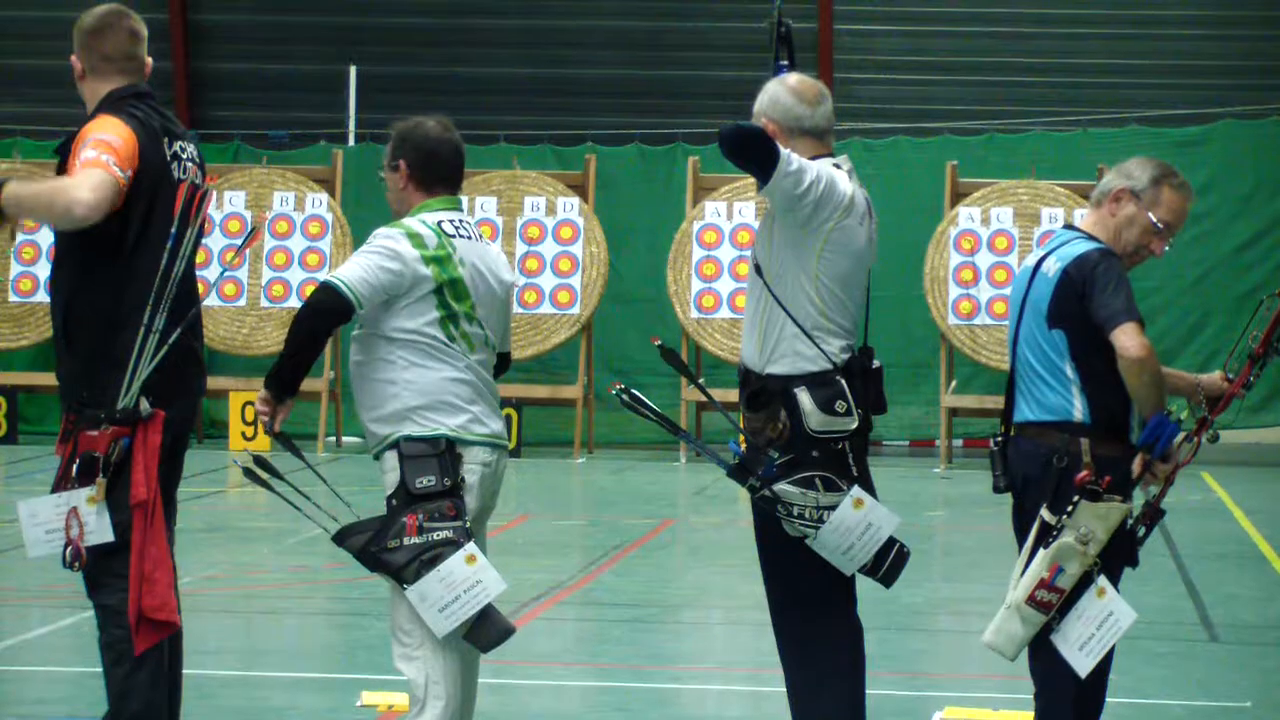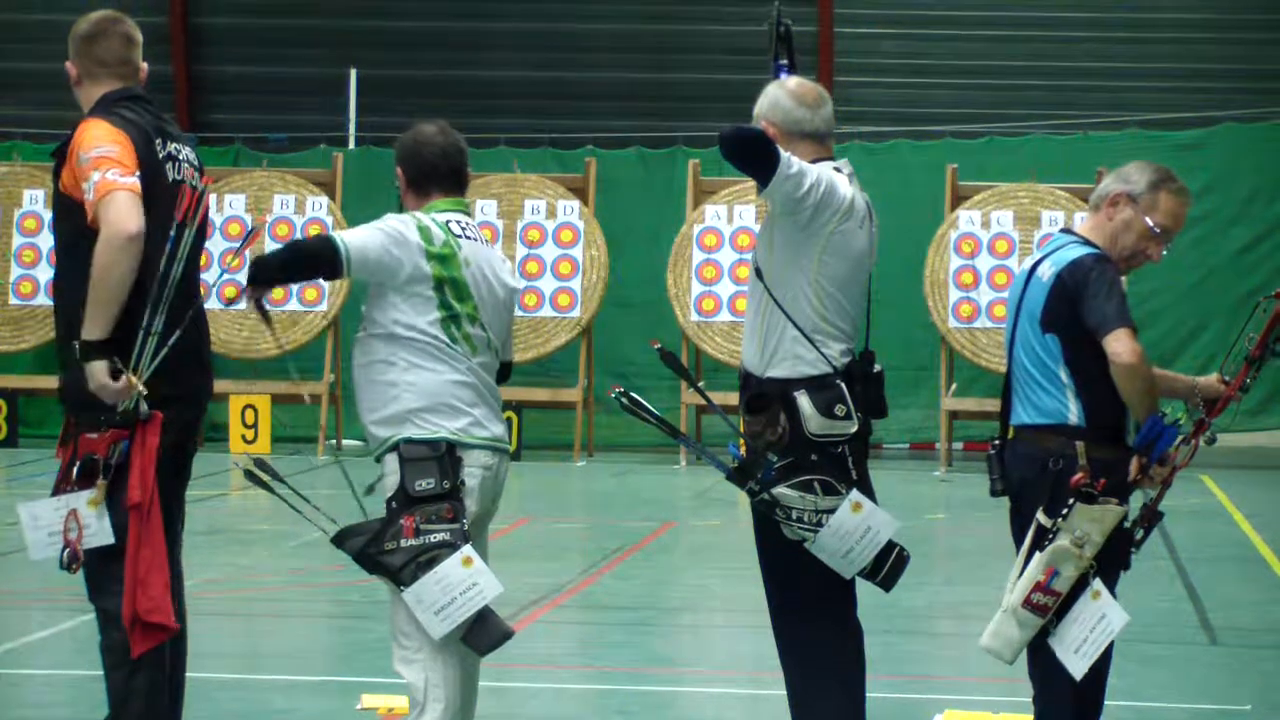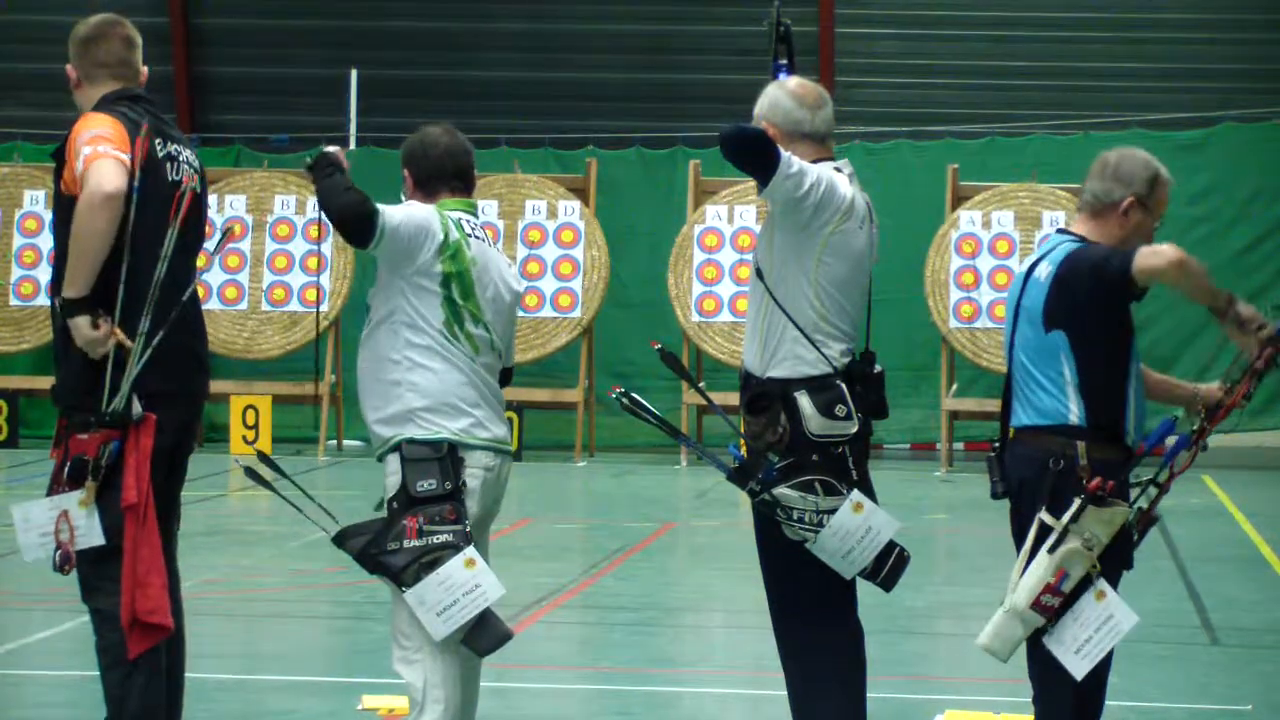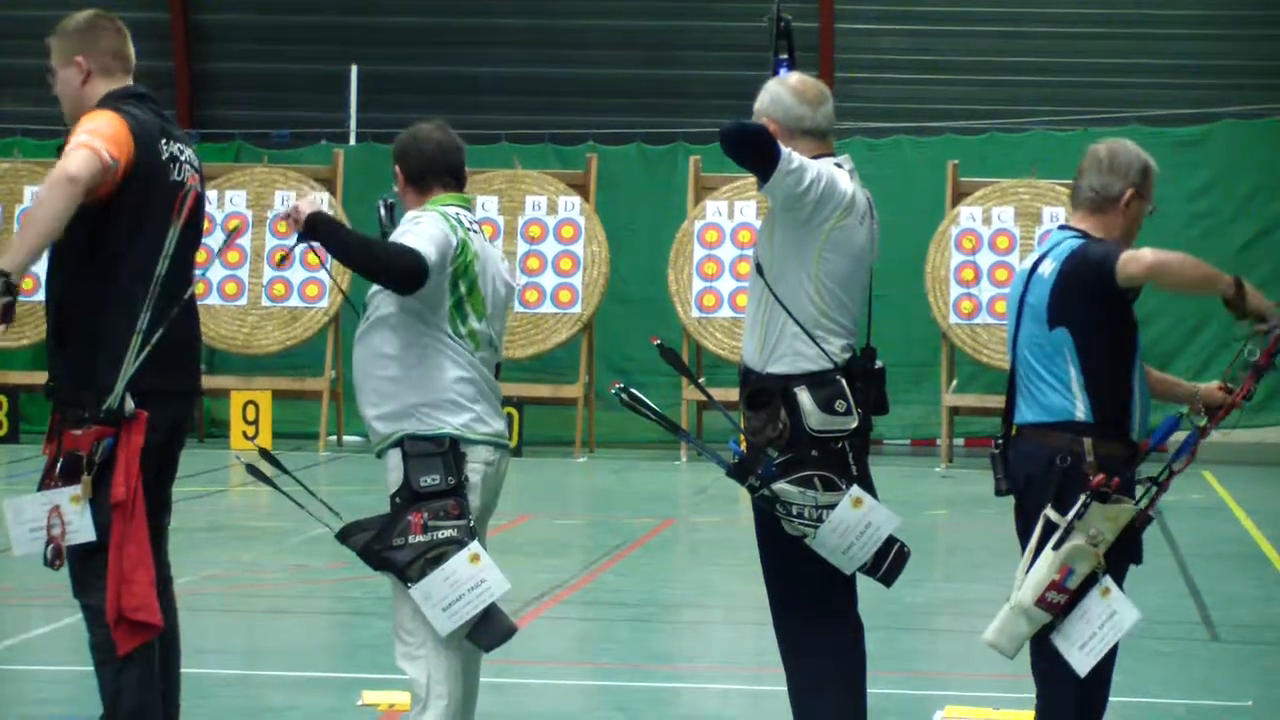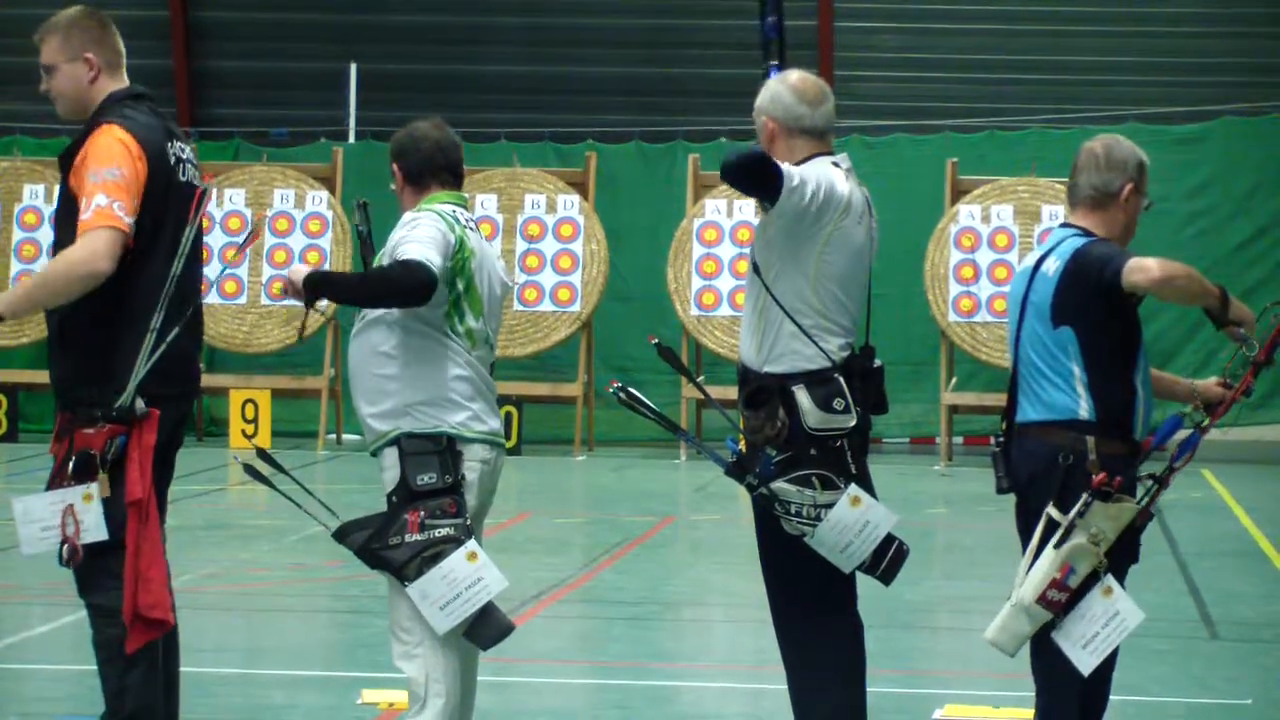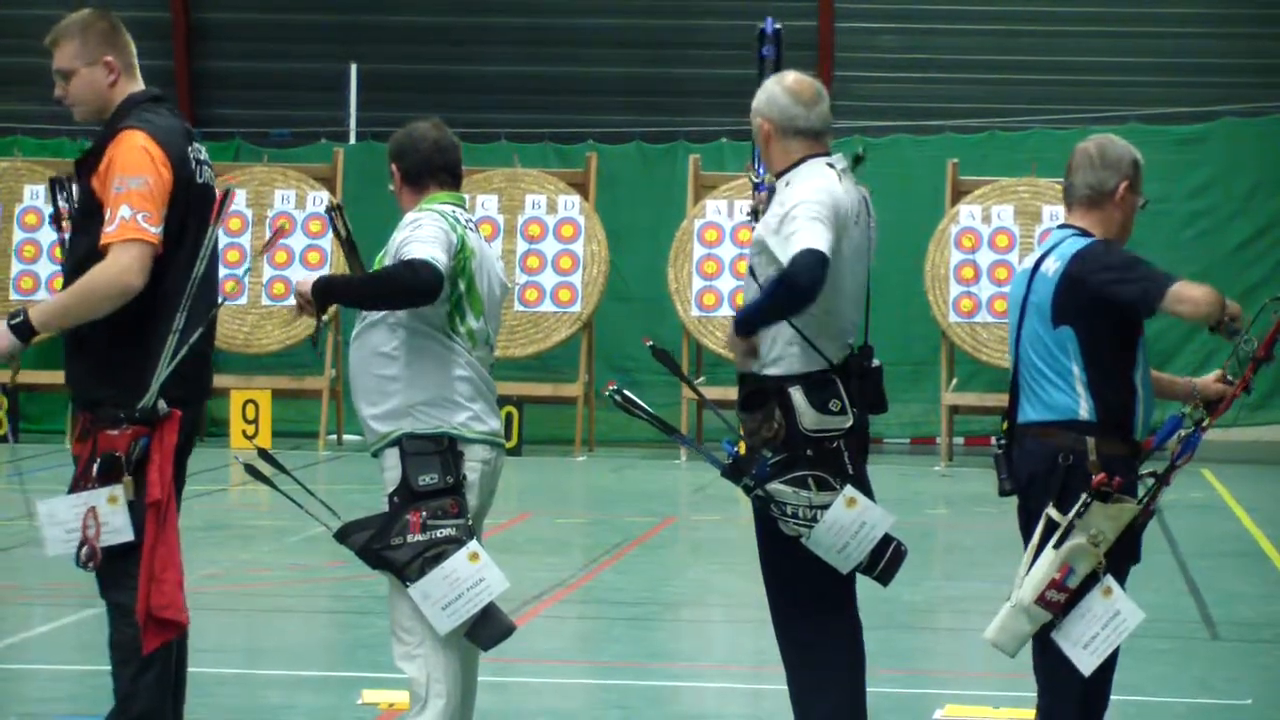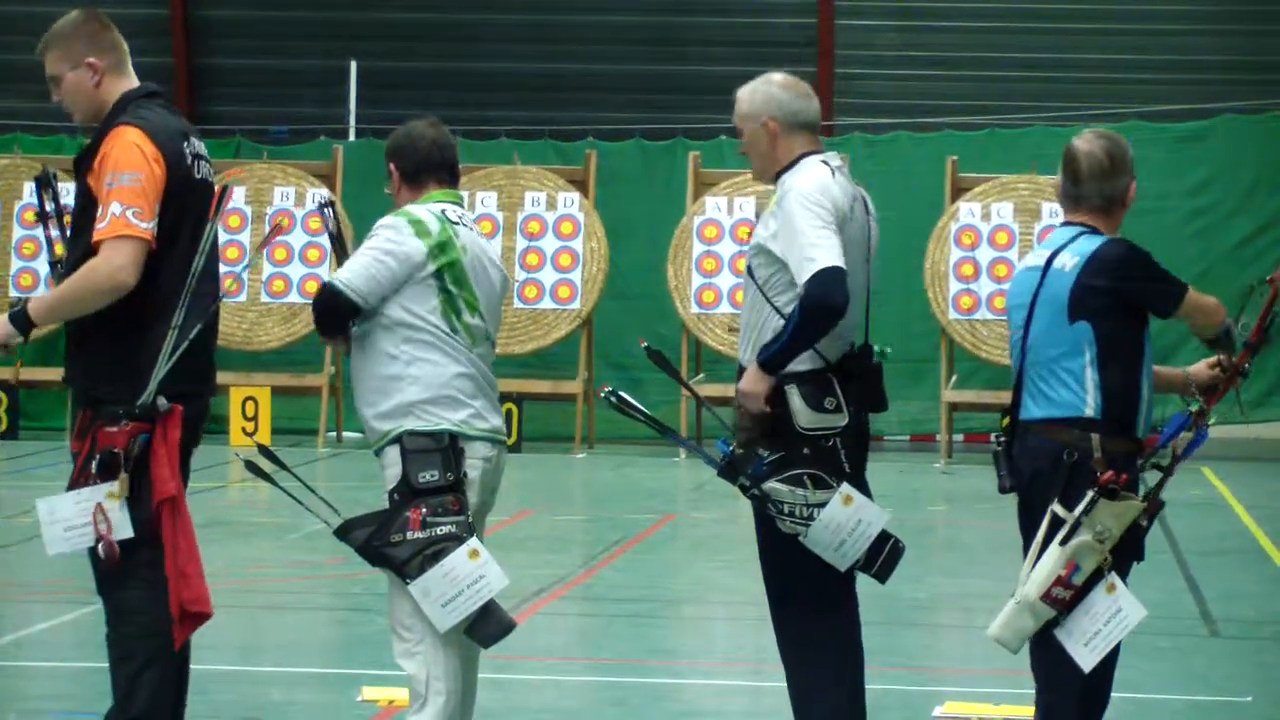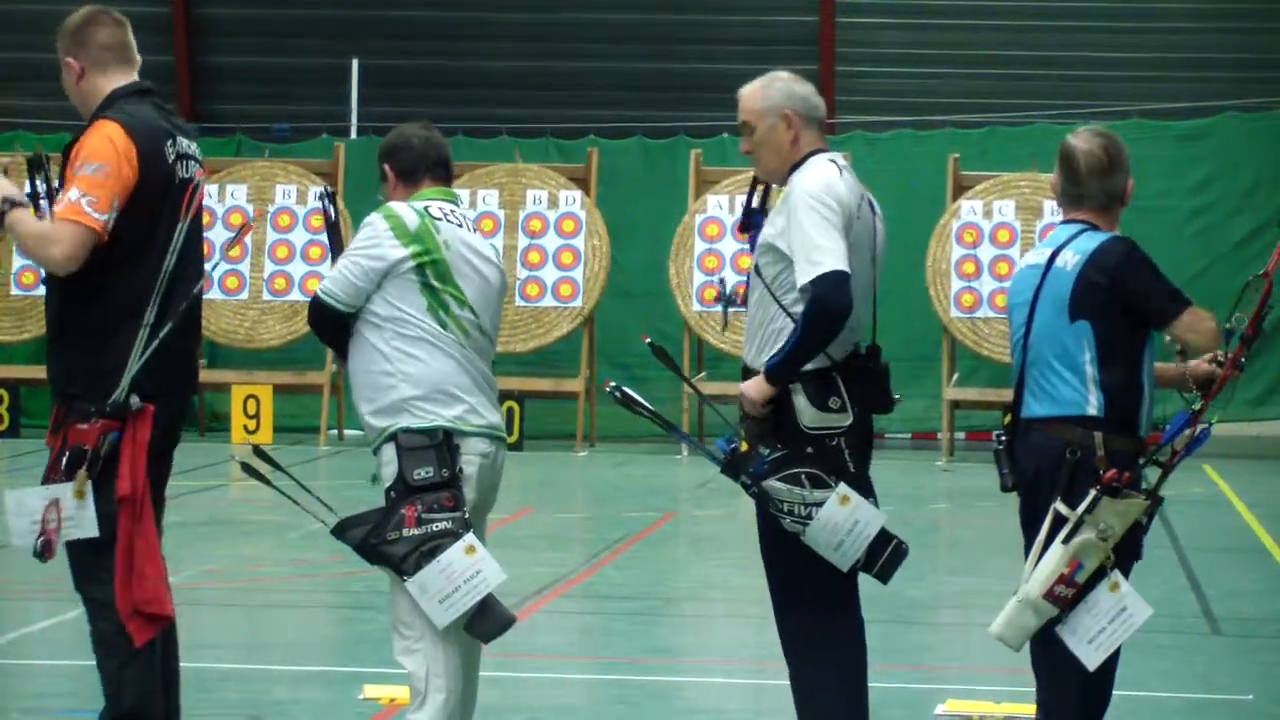
dt=0.5s
person 1, frame 1
left shoulder: (112, 130)
right shoulder: (174, 136)
left elbow: (83, 202)
left hip: (119, 385)
right hip: (165, 378)
left knee: (118, 568)
right knee: (145, 559)
person 1, frame 2
left shoulder: (100, 134)
right shoulder: (174, 142)
left elbow: (123, 230)
left wrist: (92, 345)
left hip: (125, 389)
right hip: (177, 380)
left knee: (121, 572)
right knee: (155, 563)
person 1, frame 3
left shoulder: (101, 128)
right shoulder: (178, 146)
left elbow: (103, 190)
left wrist: (75, 300)
left hip: (118, 388)
right hip: (173, 382)
left knee: (115, 575)
right knee: (152, 565)
person 1, frame 4
left shoulder: (109, 124)
right shoulder: (174, 142)
left elbow: (72, 174)
left hip: (110, 389)
right hip: (161, 381)
left knee: (107, 570)
right knee: (141, 561)
person 1, frame 5
left shoulder: (113, 138)
right shoulder: (165, 136)
left elbow: (96, 257)
left hip: (116, 393)
right hip: (153, 384)
left knee: (111, 575)
right knee: (138, 564)
person 1, frame 6
left shoulder: (134, 143)
right shoulder: (174, 136)
left elbow: (125, 272)
left hip: (133, 396)
right hip: (158, 388)
left knee: (132, 575)
right knee: (147, 567)
person 1, frame 7
left shoulder: (129, 140)
right shoulder: (176, 133)
left elbow: (119, 268)
right wrist: (74, 243)
left hip: (132, 393)
right hip: (164, 385)
left knee: (129, 570)
right knee: (147, 563)
person 1, frame 8
left shoulder: (110, 135)
right shoulder: (176, 135)
left elbow: (62, 251)
right wrist: (67, 197)
left hip: (110, 387)
right hip: (157, 379)
left knee: (108, 567)
right knee: (132, 559)
person 2, frame 1
left shoulder: (814, 187)
right shoulder: (840, 189)
left elbow: (736, 143)
left wrist: (765, 134)
left hip: (802, 415)
right hip: (813, 406)
left knee: (812, 596)
right knee: (809, 591)
person 2, frame 2
left shoulder: (816, 190)
right shoulder: (842, 192)
left elbow: (737, 142)
left wrist: (765, 141)
left hip: (803, 421)
right hip: (816, 411)
left knee: (812, 601)
right knee: (809, 596)
person 2, frame 3
left shoulder: (816, 192)
right shoulder: (844, 194)
left elbow: (738, 143)
left wrist: (765, 136)
left hip: (803, 423)
right hip: (818, 412)
left knee: (813, 602)
right knee: (812, 598)
person 2, frame 4
left shoulder: (817, 187)
right shoulder: (842, 188)
left elbow: (738, 138)
left wrist: (763, 135)
left hip: (804, 419)
right hip: (815, 409)
left knee: (813, 597)
right knee: (810, 593)
person 2, frame 5
left shoulder: (815, 188)
right shoulder: (841, 186)
left elbow: (743, 169)
left wrist: (752, 155)
left hip: (803, 418)
right hip: (815, 407)
left knee: (812, 592)
right knee: (812, 590)
person 2, frame 6
left shoulder: (810, 191)
right shoulder: (838, 184)
left elbow: (806, 274)
left wrist: (743, 322)
left hip: (801, 417)
right hip: (820, 409)
left knee: (809, 592)
right knee: (815, 591)
person 2, frame 7
left shoulder: (804, 187)
right shoulder: (841, 185)
left elbow: (826, 297)
left wrist: (762, 368)
left hip: (803, 414)
right hip: (826, 407)
left knee: (807, 590)
right knee: (818, 587)
person 2, frame 8
left shoulder: (812, 185)
right shoulder: (844, 184)
left elbow: (829, 300)
left wrist: (771, 376)
left hip: (808, 415)
left knee: (810, 589)
right knee: (820, 586)
person 3, frame 1
left shoulder: (405, 241)
right shoulder: (489, 252)
left elbow: (323, 308)
left wrist: (279, 386)
right hip: (476, 450)
left knee: (425, 622)
person 3, frame 2
left shoulder: (409, 235)
right shoulder: (494, 258)
left elbow: (317, 255)
left wrist: (259, 271)
right hip: (479, 452)
left knee: (425, 626)
person 3, frame 3
left shoulder: (425, 225)
right shoulder: (496, 259)
left elbow: (354, 217)
left wrist: (327, 164)
right hip: (477, 451)
left knee: (426, 627)
person 3, frame 4
left shoulder: (432, 224)
right shoulder: (486, 249)
left elbow: (405, 270)
left wrist: (317, 223)
left hip: (434, 449)
right hip: (471, 446)
left knee: (427, 616)
person 3, frame 5
left shoulder: (428, 222)
right shoulder: (480, 244)
left elbow: (414, 281)
left wrist: (316, 282)
right hip: (465, 443)
left knee: (424, 615)
person 3, frame 6
left shoulder: (428, 222)
right shoulder: (478, 241)
left elbow: (419, 281)
left wrist: (323, 287)
right hip: (464, 445)
left knee: (424, 614)
person 3, frame 7
left shoulder: (411, 226)
right shoulder: (481, 245)
left elbow: (333, 306)
left wrist: (344, 332)
right wrist: (378, 329)
right hip: (472, 443)
left knee: (423, 615)
person 3, frame 8
left shoulder: (394, 222)
right shoulder: (483, 246)
left elbow: (325, 314)
left wrist: (362, 345)
right hip: (477, 441)
left knee: (424, 612)
person 4, frame 1
left shoulder: (1049, 256)
right shoulder: (1094, 263)
right elbow: (1133, 352)
left wrist: (1195, 386)
left hip: (1042, 458)
right hip: (1078, 465)
left knee: (1058, 611)
person 4, frame 2
left shoulder: (1049, 259)
right shoulder: (1089, 267)
right elbow: (1125, 358)
left wrist: (1193, 388)
left hip: (1042, 461)
right hip: (1075, 470)
left knee: (1057, 614)
person 4, frame 3
left shoulder: (1051, 262)
right shoulder: (1084, 265)
right elbow: (1167, 261)
left wrist: (1193, 394)
right wrist: (1229, 308)
left hip: (1047, 464)
right hip: (1074, 471)
left knee: (1062, 615)
person 4, frame 4
left shoulder: (1052, 259)
right shoulder: (1082, 260)
right elbow: (1149, 264)
left wrist: (1193, 394)
left hip: (1052, 462)
right hip: (1079, 467)
left knee: (1068, 613)
person 4, frame 5
left shoulder: (1049, 258)
right shoulder: (1087, 259)
right elbow: (1155, 274)
left wrist: (1190, 390)
right wrist: (1223, 303)
left hip: (1050, 458)
right hip: (1082, 465)
left knee: (1066, 613)
person 4, frame 6
left shoulder: (1043, 260)
right shoulder: (1094, 260)
right elbow: (1194, 301)
left wrist: (1190, 389)
right wrist: (1223, 308)
left hip: (1048, 458)
right hip: (1084, 464)
left knee: (1064, 610)
person 4, frame 7
left shoulder: (1032, 265)
right shoulder: (1111, 259)
right elbow: (1208, 316)
left wrist: (1183, 380)
right wrist: (1221, 331)
left hip: (1041, 453)
right hip: (1087, 461)
person 4, frame 8
left shoulder: (1032, 262)
right shoulder: (1112, 257)
right elbow: (1204, 334)
left wrist: (1181, 375)
right wrist: (1191, 348)
left hip: (1041, 450)
right hip: (1089, 458)
